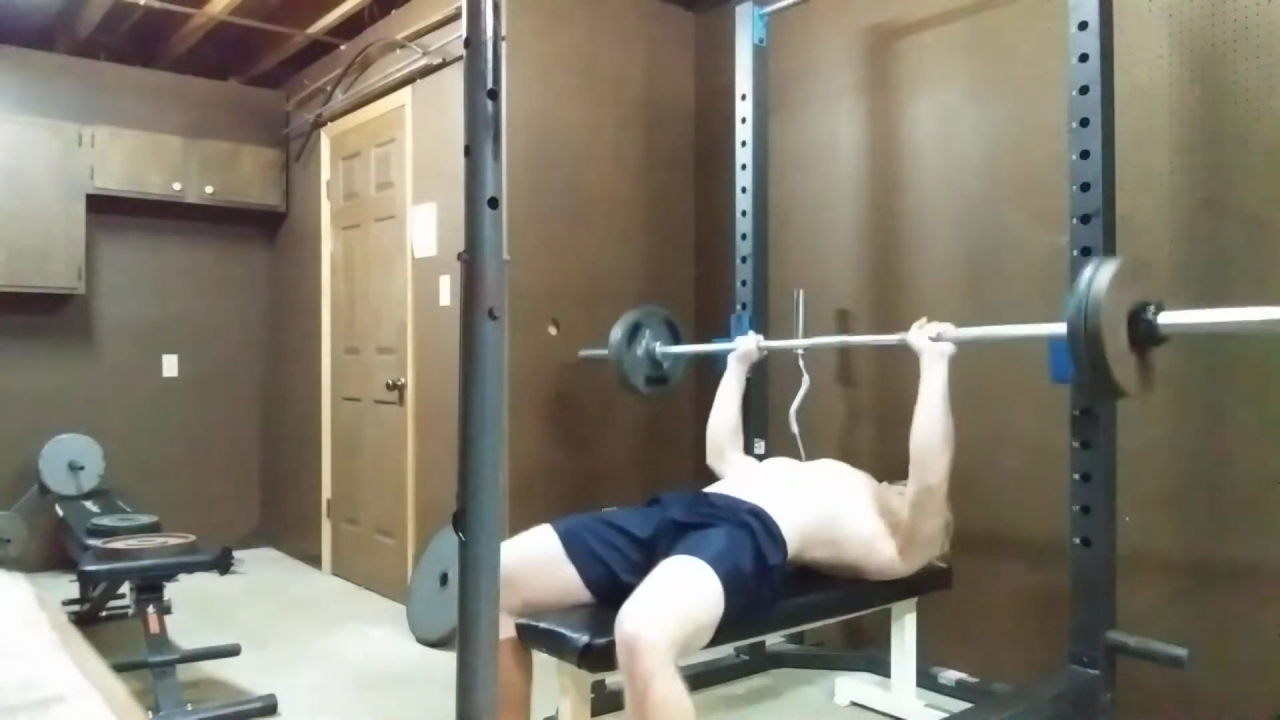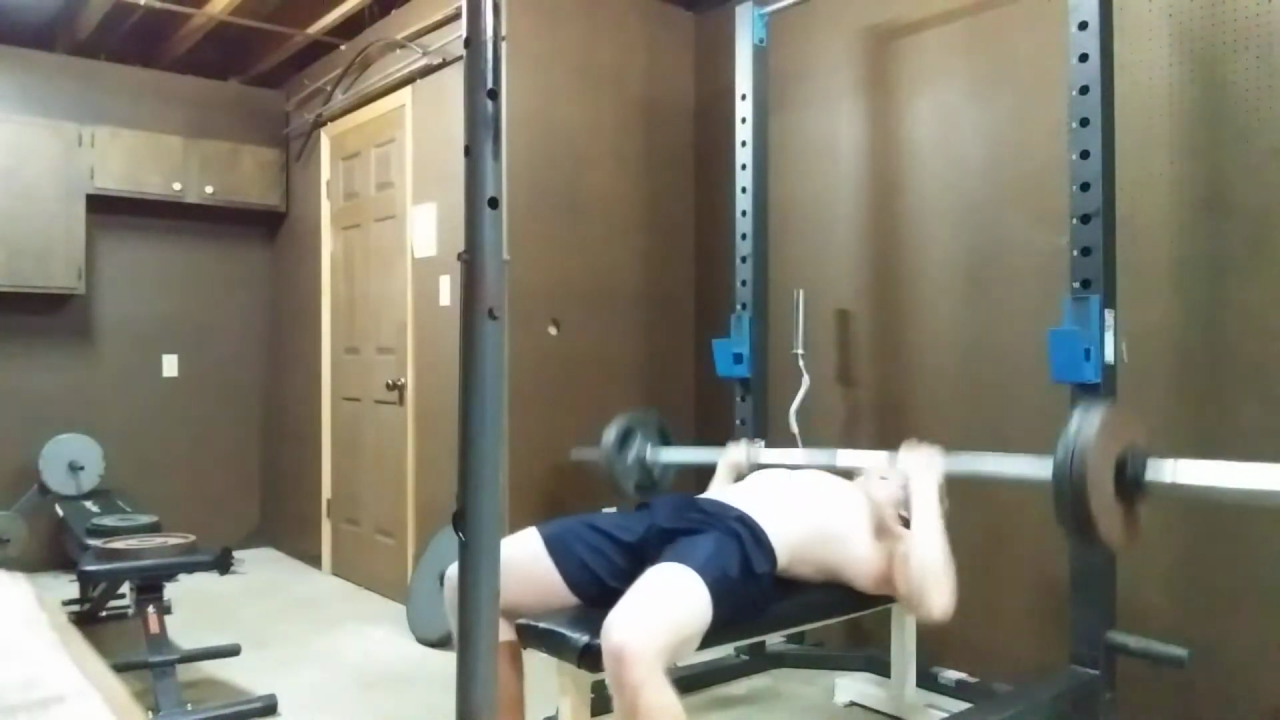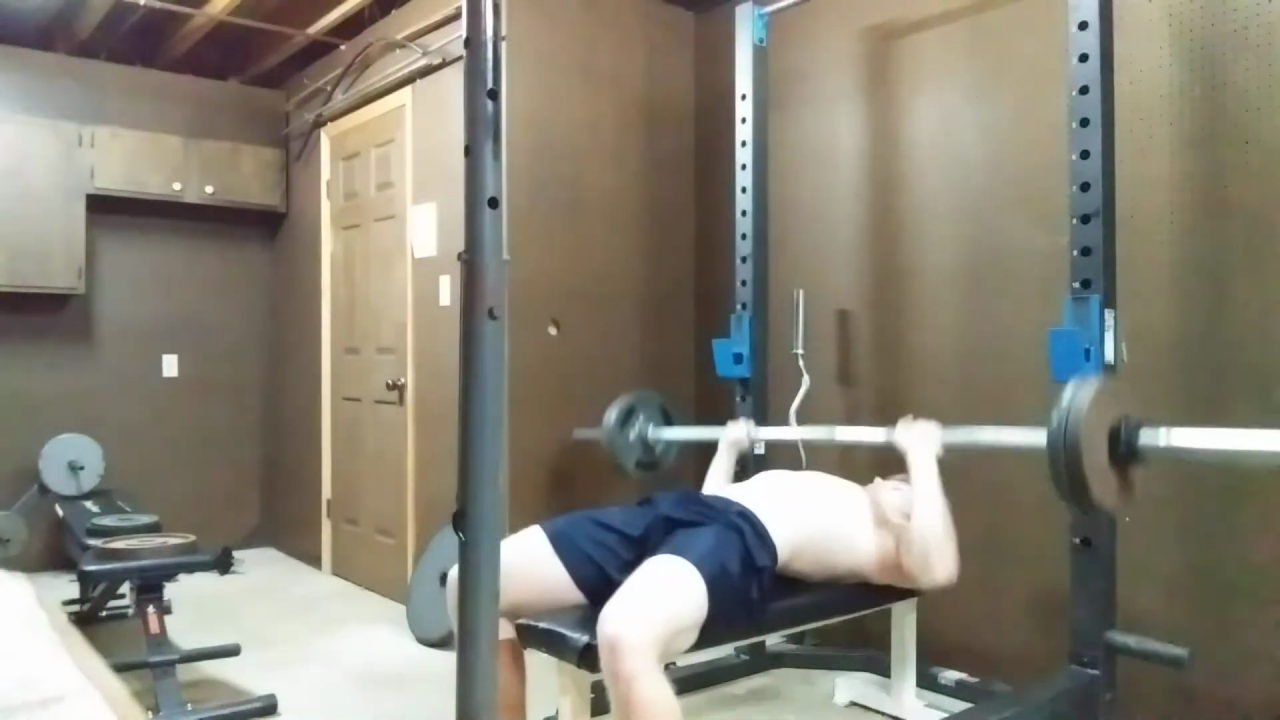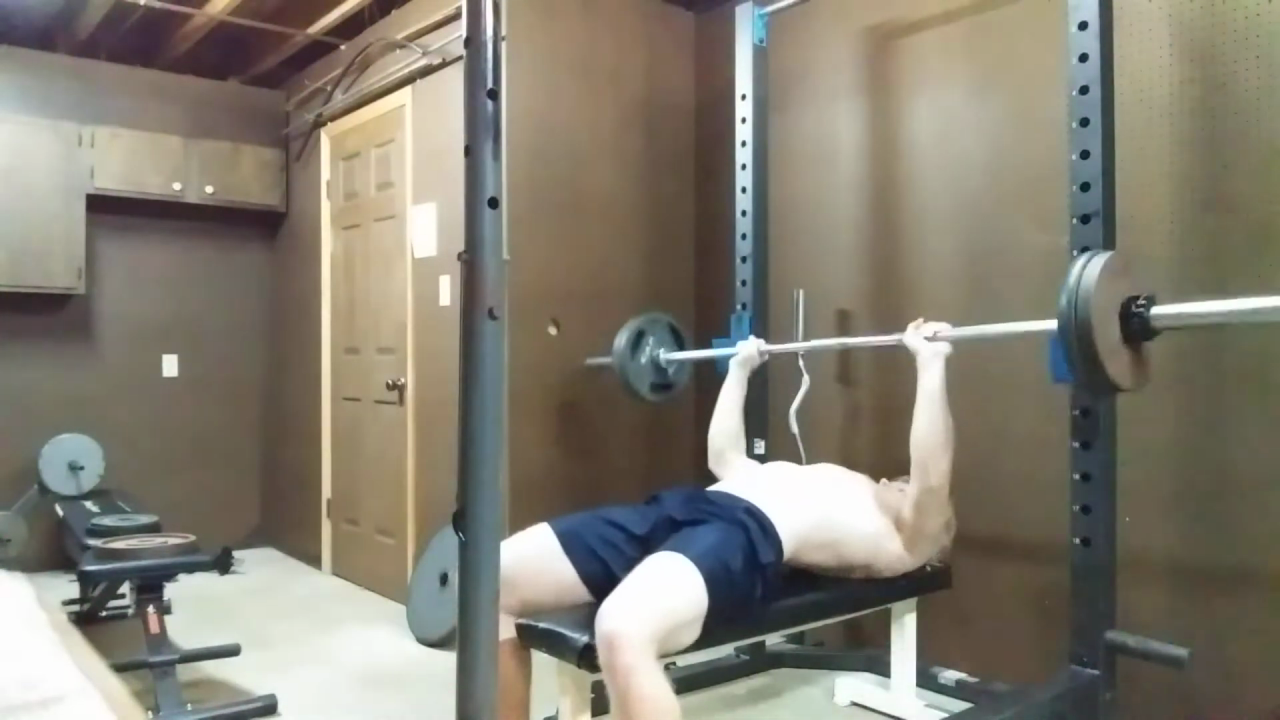
dt=0.3s
person 1, frame 1
left shoulder: (898, 547)
right shoulder: (835, 501)
left elbow: (931, 477)
right elbow: (723, 455)
left wrist: (934, 362)
right wrist: (738, 364)
left knee: (642, 637)
person 1, frame 2
left shoulder: (894, 550)
right shoulder: (825, 503)
left elbow: (935, 605)
left wrist: (925, 490)
right wrist: (726, 471)
left knee: (630, 646)
person 1, frame 3
left shoulder: (893, 547)
right shoulder: (837, 511)
left elbow: (937, 570)
left wrist: (923, 458)
right wrist: (728, 447)
left knee: (625, 638)
person 1, frame 4
left shoulder: (902, 544)
right shoulder: (830, 504)
left elbow: (933, 479)
right elbow: (726, 458)
left wrist: (929, 364)
right wrist: (739, 368)
left knee: (623, 634)
